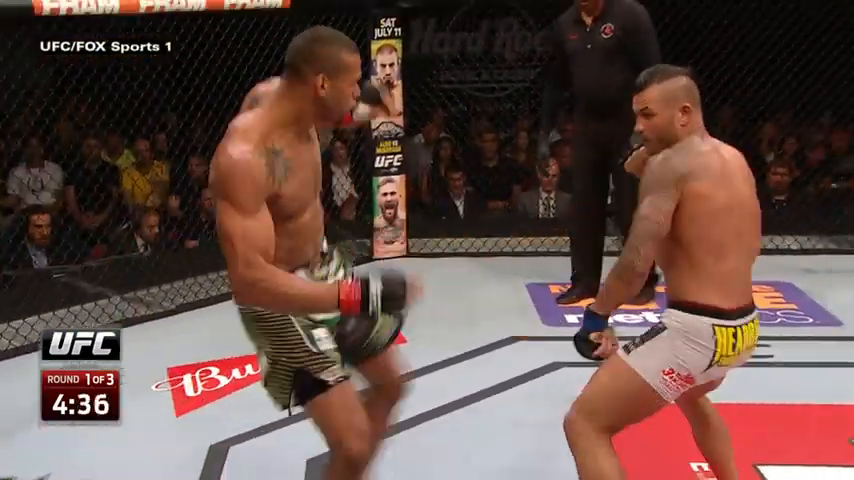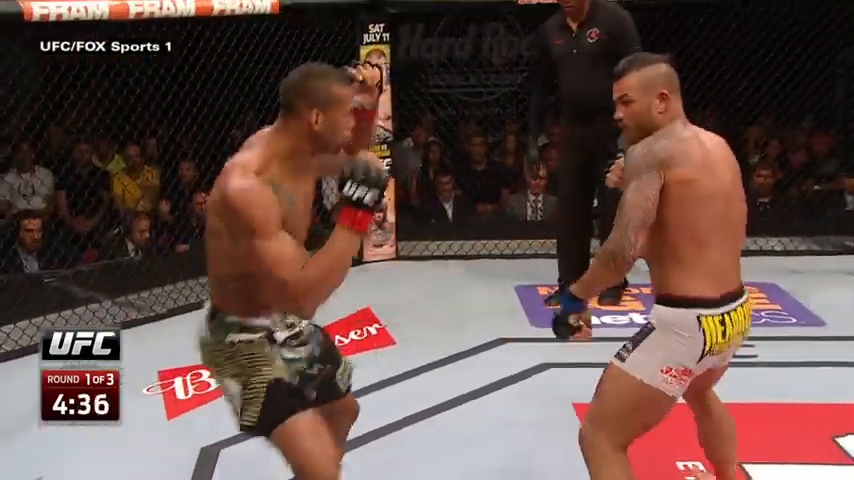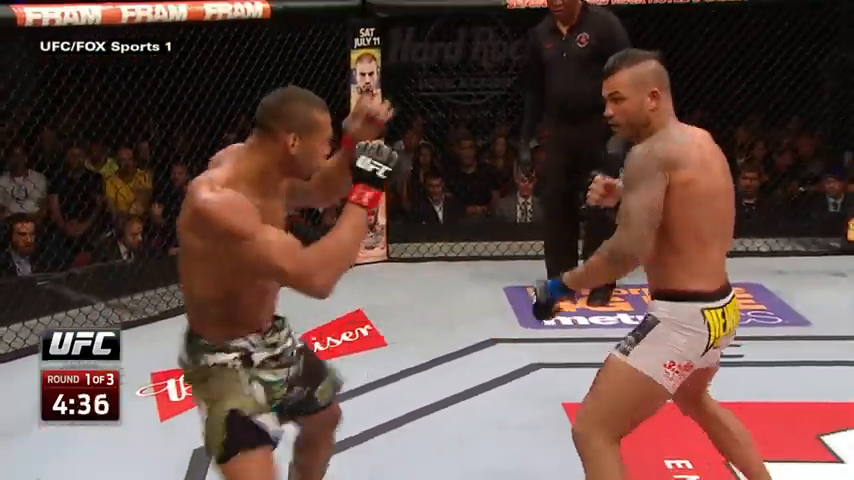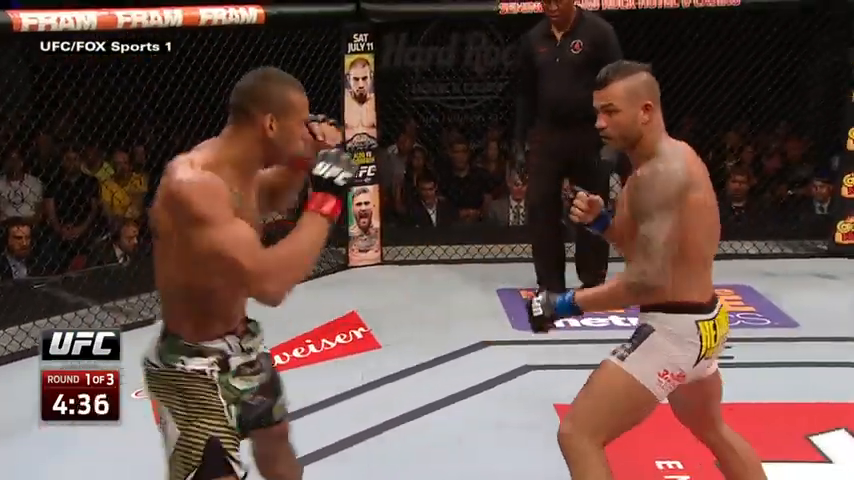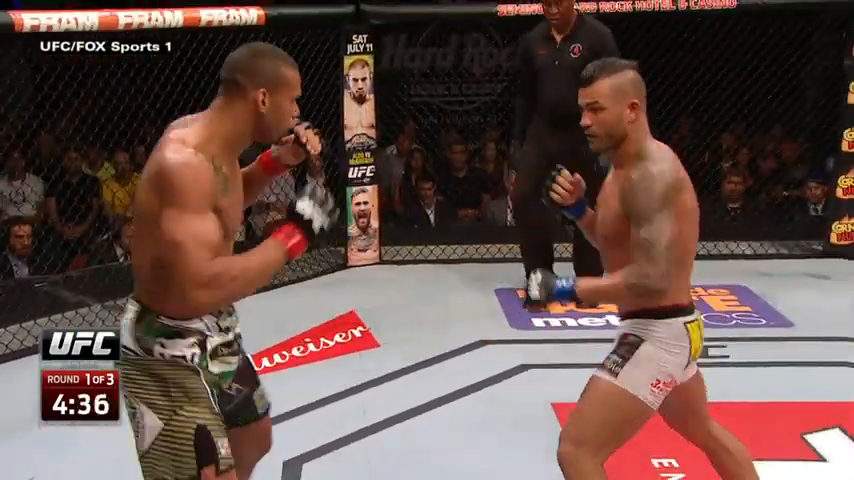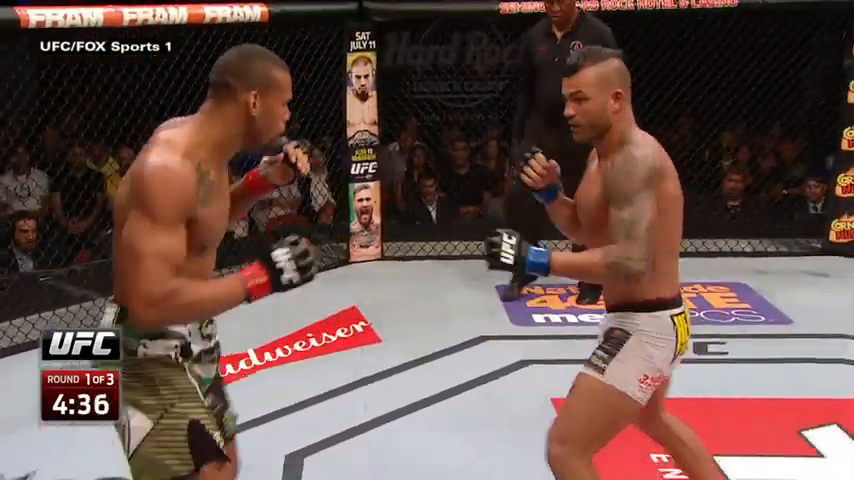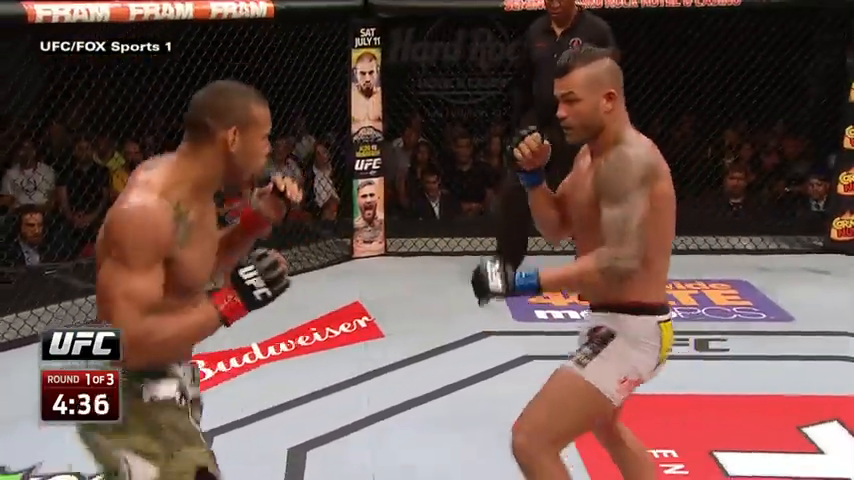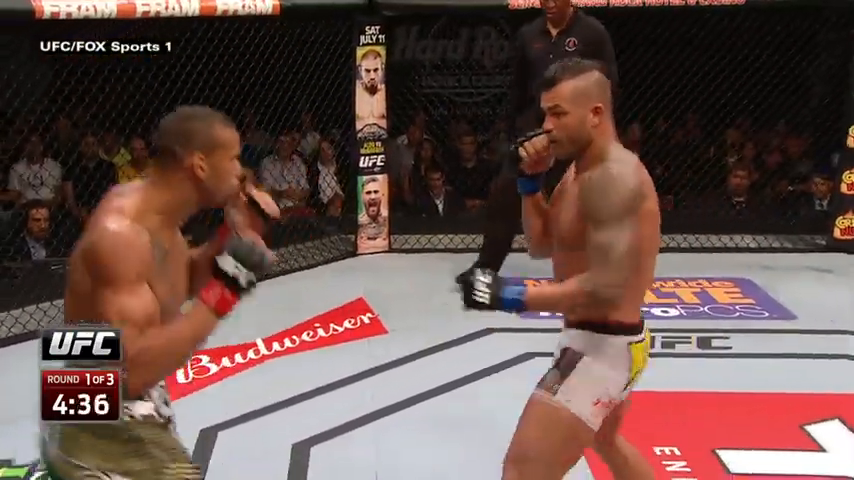
dt=0.1s
person 1, frame 1
left shoulder: (669, 164)
right shoulder: (732, 159)
left elbow: (635, 263)
left wrist: (594, 314)
left hip: (694, 333)
right hip: (740, 330)
left knee: (583, 425)
right knee: (692, 399)
person 1, frame 2
left shoulder: (651, 151)
right shoulder: (716, 147)
left elbow: (623, 249)
left wrist: (573, 298)
left hip: (683, 325)
right hip: (730, 316)
left knee: (600, 440)
right knee: (698, 393)
person 1, frame 3
left shoulder: (652, 153)
right shoulder: (701, 142)
left elbow: (627, 249)
left wrist: (561, 285)
right wrist: (621, 199)
left hip: (681, 320)
right hip: (714, 312)
left knee: (591, 432)
right knee: (694, 400)
person 1, frame 4
left shoulder: (658, 174)
right shoulder: (675, 159)
left elbow: (650, 280)
left wrist: (567, 303)
right wrist: (599, 220)
left hip: (675, 330)
right hip: (703, 323)
left knee: (578, 436)
right knee: (705, 424)
person 1, frame 5
left shoulder: (649, 174)
right shoulder: (625, 163)
left elbow: (652, 281)
right elbow: (613, 247)
left wrist: (565, 288)
right wrist: (577, 207)
left hip: (660, 337)
right hip: (674, 328)
right knee: (696, 424)
person 1, frame 6
left shoulder: (635, 160)
right shoulder: (606, 153)
left elbow: (630, 262)
right elbow: (584, 229)
left wrist: (535, 259)
right wrist: (549, 191)
left hip: (646, 329)
right hip: (653, 321)
right knee: (652, 419)
person 1, frame 7
left shoulder: (628, 160)
right shoulder: (590, 154)
left elbow: (621, 262)
right elbow: (554, 226)
left wrist: (523, 281)
right wrist: (533, 174)
left hip: (630, 332)
right hip: (624, 326)
left knee: (530, 441)
right knee: (603, 425)
person 1, frame 8
left shoulder: (613, 177)
right shoulder: (582, 168)
left elbow: (606, 286)
right elbow: (540, 242)
left wrist: (510, 296)
right wrist: (530, 180)
left hip: (601, 349)
right hip: (606, 342)
right knee: (603, 438)
person 2, frame 1
left shoulder: (280, 94)
right shoulder: (242, 159)
right elbow: (249, 279)
left wrist: (352, 105)
right wrist: (356, 296)
left hip: (325, 270)
right hip: (279, 311)
left knee: (390, 385)
person 2, frame 2
left shoulder: (284, 140)
right shoulder: (245, 190)
left elbow: (350, 155)
right elbow: (303, 299)
left wrist: (364, 107)
right wrist: (357, 215)
left hip: (287, 322)
right hip: (243, 340)
left knee: (344, 411)
person 2, frame 3
left shoulder: (262, 168)
right shoulder: (214, 202)
left elbow: (322, 193)
right elbow: (315, 278)
left wrist: (357, 134)
right wrist: (367, 190)
left hip: (269, 340)
right hip: (222, 361)
left knee: (325, 416)
person 2, frame 4
left shoulder: (235, 157)
right shoulder: (191, 185)
left elbow: (266, 197)
right elbow: (270, 283)
left wrist: (302, 159)
right wrist: (326, 202)
left hip: (241, 343)
right hip: (193, 367)
left knee: (275, 439)
person 2, frame 5
left shoulder: (213, 139)
right shoulder: (182, 164)
right elbow: (199, 289)
left wrist: (276, 158)
right wrist: (294, 233)
left hip: (211, 337)
right hip: (167, 352)
left knee: (255, 440)
person 2, frame 6
left shoulder: (202, 142)
right shoulder: (164, 169)
right elbow: (149, 303)
left wrist: (264, 179)
right wrist: (259, 278)
left hip: (190, 341)
right hip: (151, 355)
person 2, frame 7
left shoulder: (180, 178)
right shoulder: (144, 210)
left elbow: (210, 262)
right elbow: (124, 344)
left wrist: (257, 219)
right wrist: (231, 303)
left hip: (158, 389)
right hip: (133, 404)
person 2, frame 8
left shoulder: (154, 210)
right shoulder: (119, 236)
left elbow: (178, 283)
right elbow: (135, 370)
left wrist: (234, 235)
right wrist: (221, 292)
left hip: (129, 410)
right hip: (102, 429)
person 3, frame 1
right shoulder: (564, 26)
right elbow: (555, 82)
right wrist: (545, 132)
left hip: (627, 124)
right hip: (587, 125)
left knee: (630, 202)
right knee: (585, 202)
left ankle: (643, 279)
right ankle: (585, 282)
person 3, frame 2
right shoulder: (550, 31)
right elbow: (542, 86)
right wrist: (534, 136)
left hip: (612, 127)
right hip: (572, 129)
left knee: (612, 206)
right knee: (571, 206)
left ankle: (615, 282)
right ankle: (571, 283)
person 3, frame 3
left shoulder: (606, 26)
right shoulder: (541, 34)
right elbow: (534, 90)
right wrist: (525, 139)
left hip: (598, 130)
right hip: (559, 131)
left knee: (599, 208)
right knee: (557, 206)
left ankle: (601, 283)
person 3, frame 4
left shoulder: (598, 32)
right shoulder: (534, 39)
right elbow: (526, 93)
right wrist: (519, 142)
left hip: (589, 135)
right hip: (548, 135)
right knee: (539, 207)
left ankle: (593, 284)
right ankle: (551, 284)
person 3, frame 5
left shoulder: (597, 36)
right shoulder: (533, 40)
right elbow: (526, 94)
right wrist: (518, 141)
left hip: (585, 138)
right hip: (543, 135)
right knee: (525, 200)
person 3, frame 6
left shoulder: (597, 34)
right shoulder: (534, 37)
right wrist: (517, 136)
right hip: (541, 131)
right knee: (517, 197)
left ankle: (590, 281)
right ankle: (523, 272)
person 3, frame 7
left shoulder: (596, 31)
right shoulder: (533, 33)
right elbow: (522, 85)
right wrist: (516, 129)
right hip: (538, 128)
right knee: (513, 195)
right ankle: (506, 266)
person 3, frame 8
left shoulder: (592, 33)
right shoulder: (529, 34)
left elbow: (608, 85)
right wrist: (510, 131)
right hip: (532, 126)
right knee: (504, 193)
right ankle: (486, 266)
